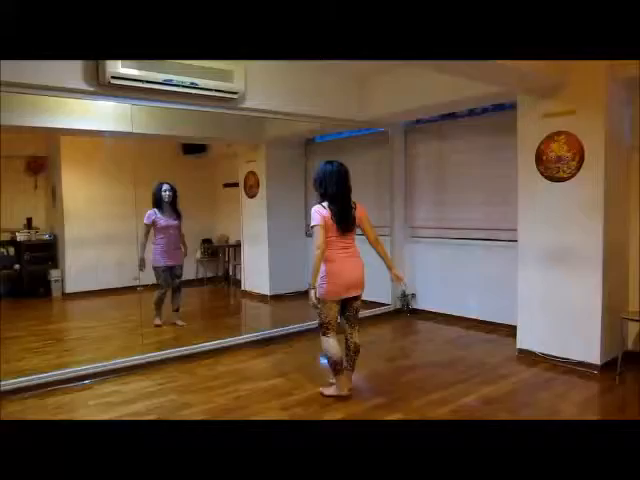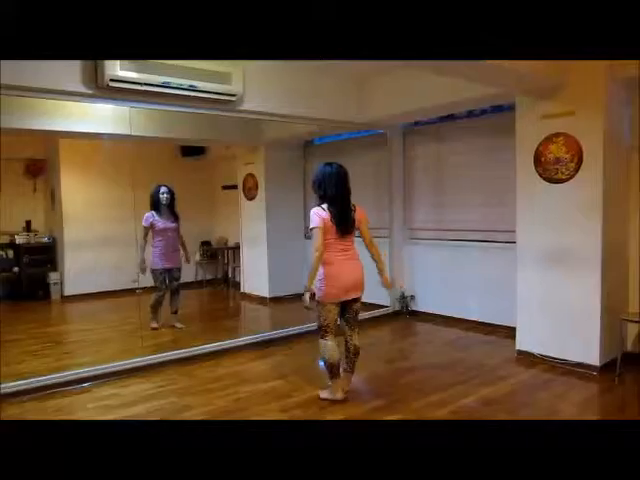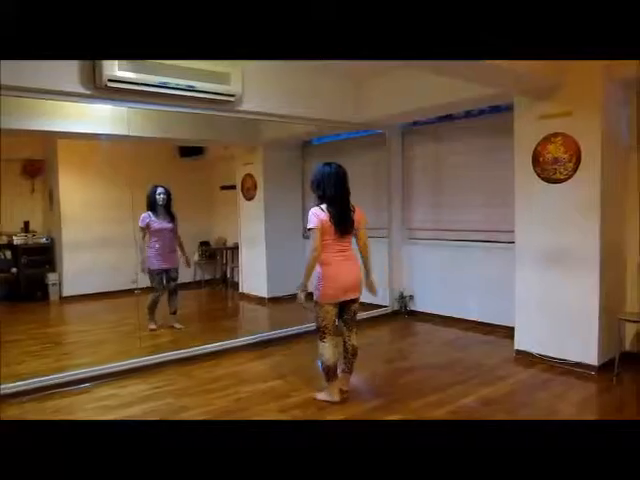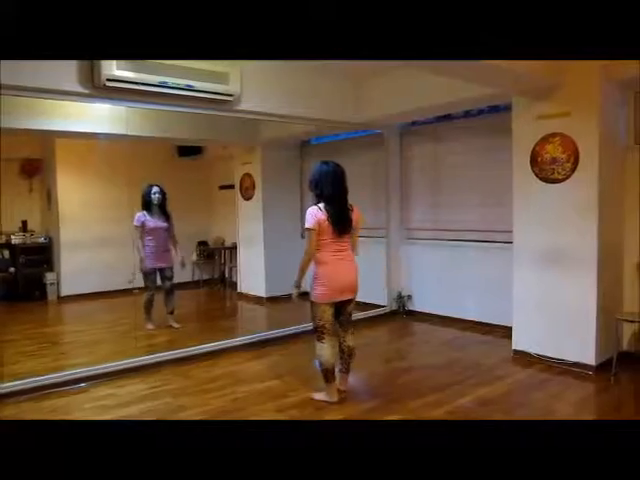
dt=0.1s
person 1, frame 1
left shoulder: (320, 210)
right shoulder: (357, 209)
left elbow: (320, 249)
right elbow: (375, 241)
left wrist: (313, 284)
right wrist: (391, 267)
left hip: (333, 276)
right hip: (355, 273)
left knee: (327, 332)
right knee: (352, 328)
left ankle: (341, 385)
right ankle: (345, 379)
person 1, frame 2
left shoulder: (319, 213)
right shoulder: (355, 211)
left elbow: (318, 251)
right elbow: (370, 244)
left wrist: (309, 286)
right wrist: (382, 272)
left hip: (332, 278)
right hip: (355, 275)
left knee: (326, 334)
right knee: (352, 331)
left ankle: (335, 388)
right ankle: (346, 382)
person 1, frame 3
left shoulder: (317, 213)
right shoulder: (355, 212)
left elbow: (315, 253)
right elbow: (364, 247)
left wrist: (304, 285)
right wrist: (369, 276)
left hip: (330, 279)
right hip: (353, 276)
left knee: (325, 336)
right knee: (350, 331)
left ankle: (333, 390)
right ankle: (345, 383)
person 1, frame 4
left shoulder: (315, 212)
right shoulder: (352, 211)
left elbow: (310, 252)
right elbow: (354, 247)
left wrist: (297, 283)
left hip: (327, 279)
right hip: (349, 276)
left knee: (323, 336)
right knee: (345, 331)
left ankle: (331, 391)
right ankle: (342, 383)
person 2, frame 1
left shoulder: (176, 213)
right shoulder: (152, 214)
right elbow: (145, 236)
left wrist: (185, 248)
right wrist: (141, 256)
left hip: (176, 255)
right hip: (160, 256)
left knee: (177, 286)
right knee: (163, 288)
left ankle: (176, 317)
right ankle: (158, 315)
person 2, frame 2
left shoulder: (174, 215)
right shoulder: (150, 216)
right elbow: (144, 239)
left wrist: (186, 252)
right wrist: (142, 259)
left hip: (174, 257)
right hip: (159, 258)
left knee: (175, 288)
right knee: (161, 290)
left ankle: (174, 319)
right ankle: (153, 318)
person 2, frame 3
left shoulder: (171, 216)
right shoulder: (146, 217)
left elbow: (176, 237)
right elbow: (142, 240)
left wrist: (184, 254)
right wrist: (143, 259)
left hip: (171, 258)
right hip: (155, 259)
left knee: (173, 288)
right knee: (157, 291)
left ankle: (173, 320)
right ankle: (151, 320)
person 2, frame 4
left shoulder: (166, 215)
right shoulder: (141, 216)
left elbow: (172, 237)
right elbow: (139, 239)
left wrist: (179, 255)
right wrist: (142, 259)
left hip: (165, 257)
right hip: (150, 258)
left knee: (169, 288)
right knee: (150, 290)
left ankle: (171, 319)
right ankle: (148, 320)
